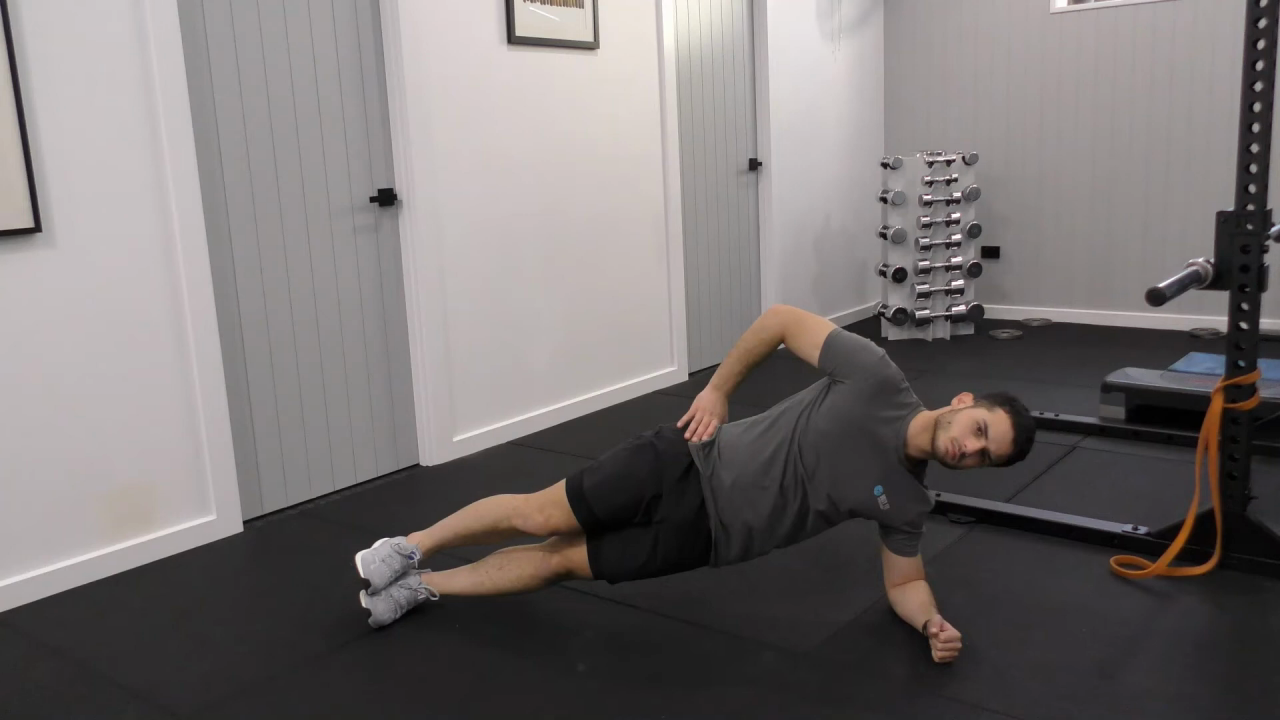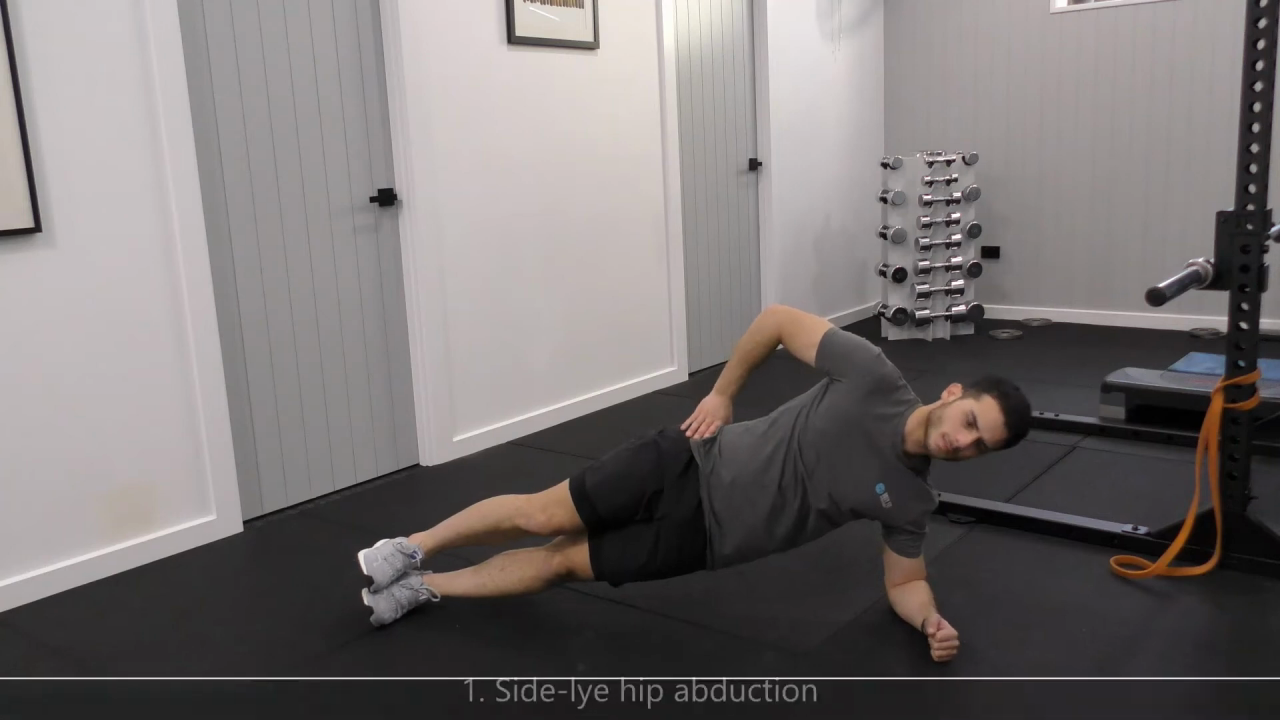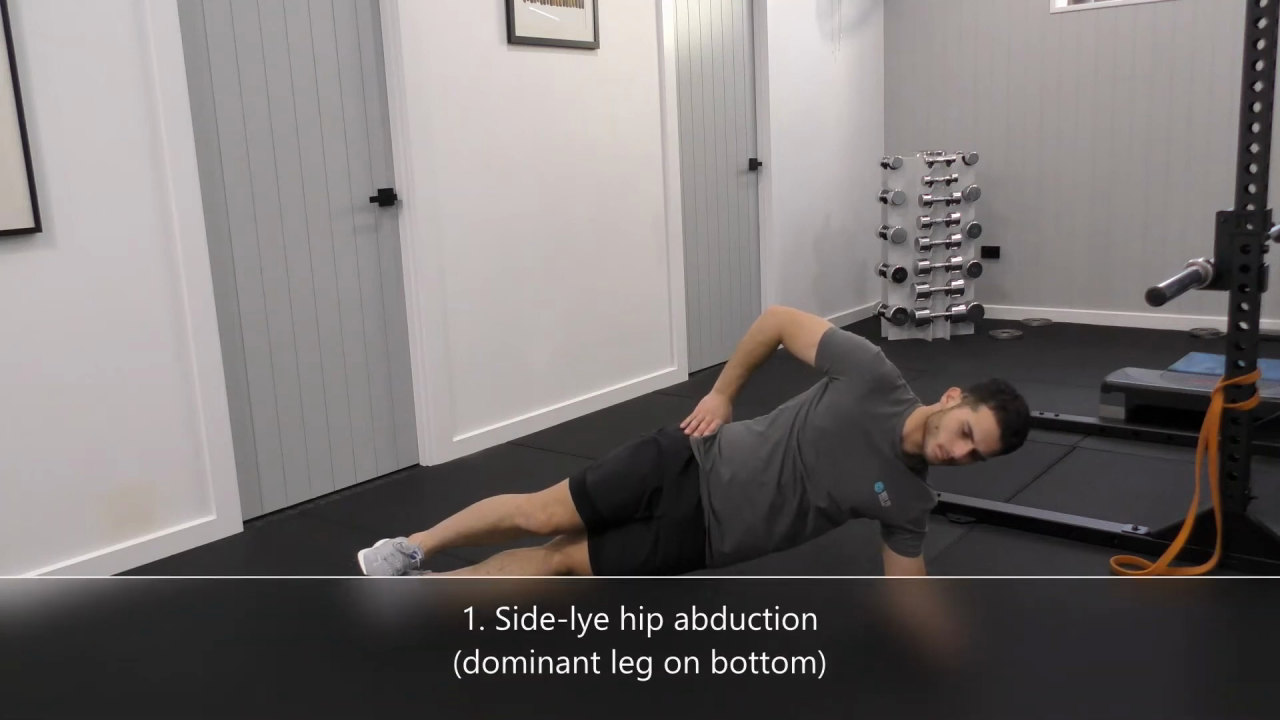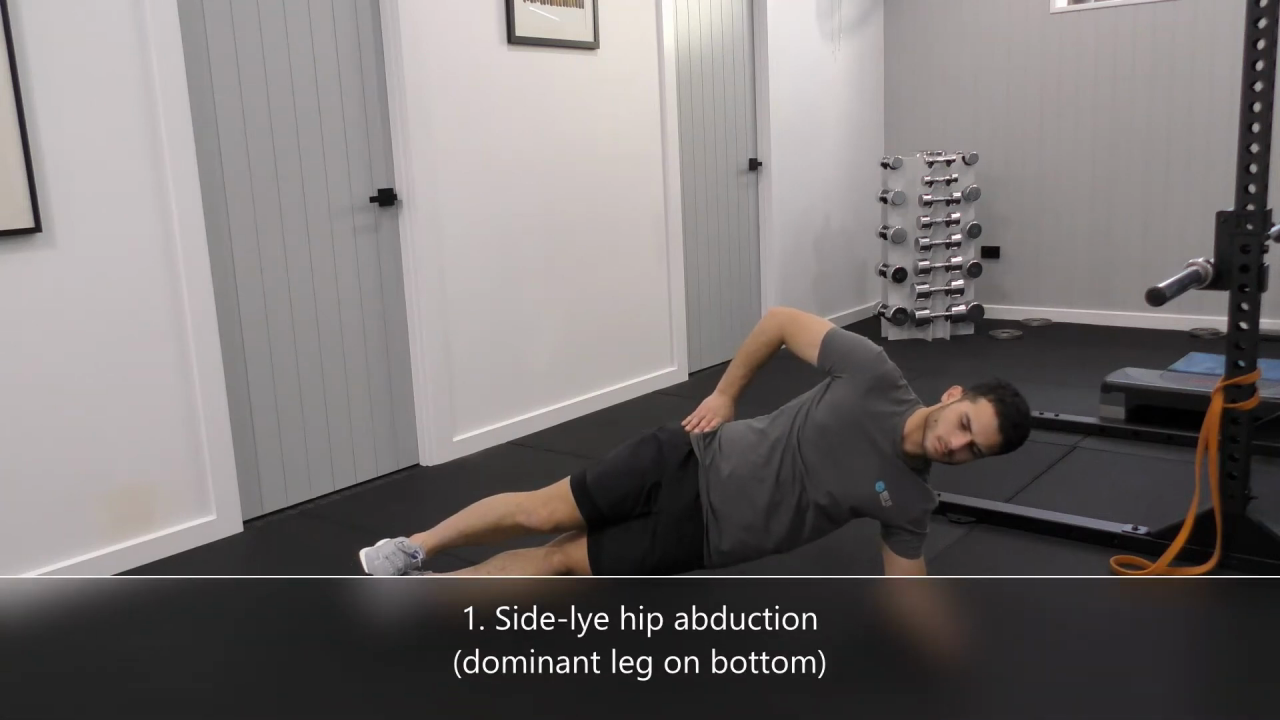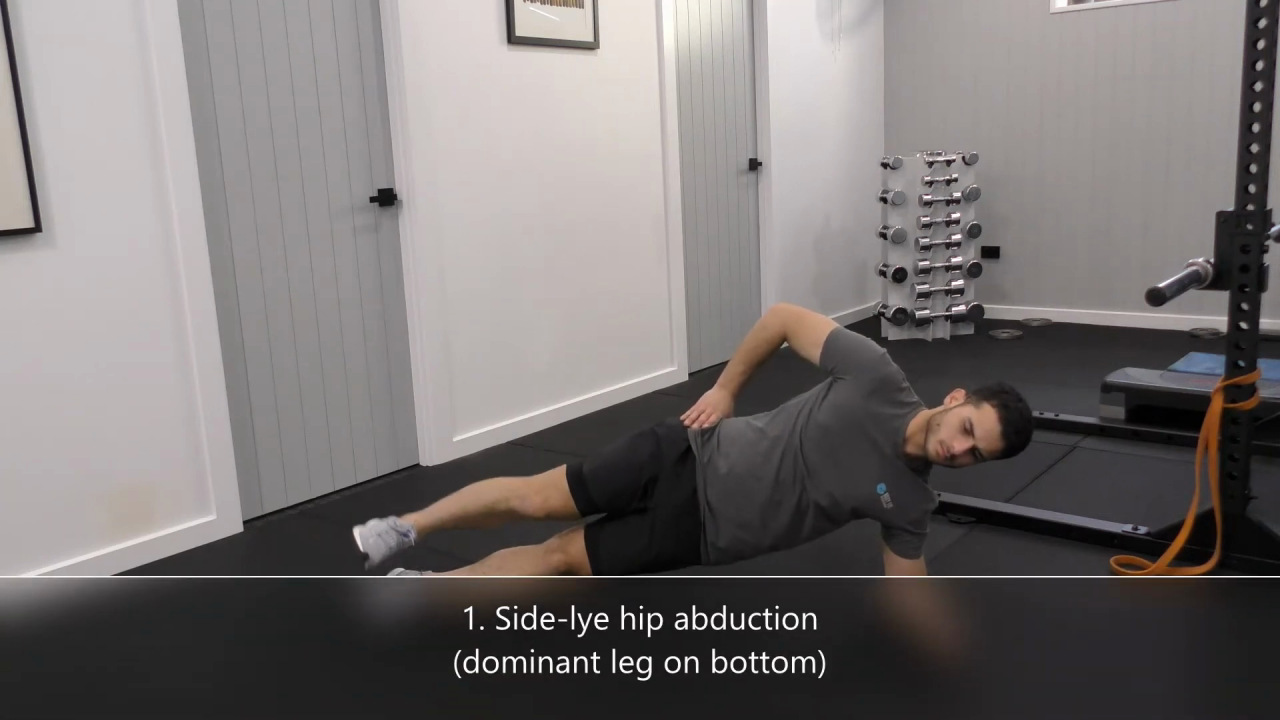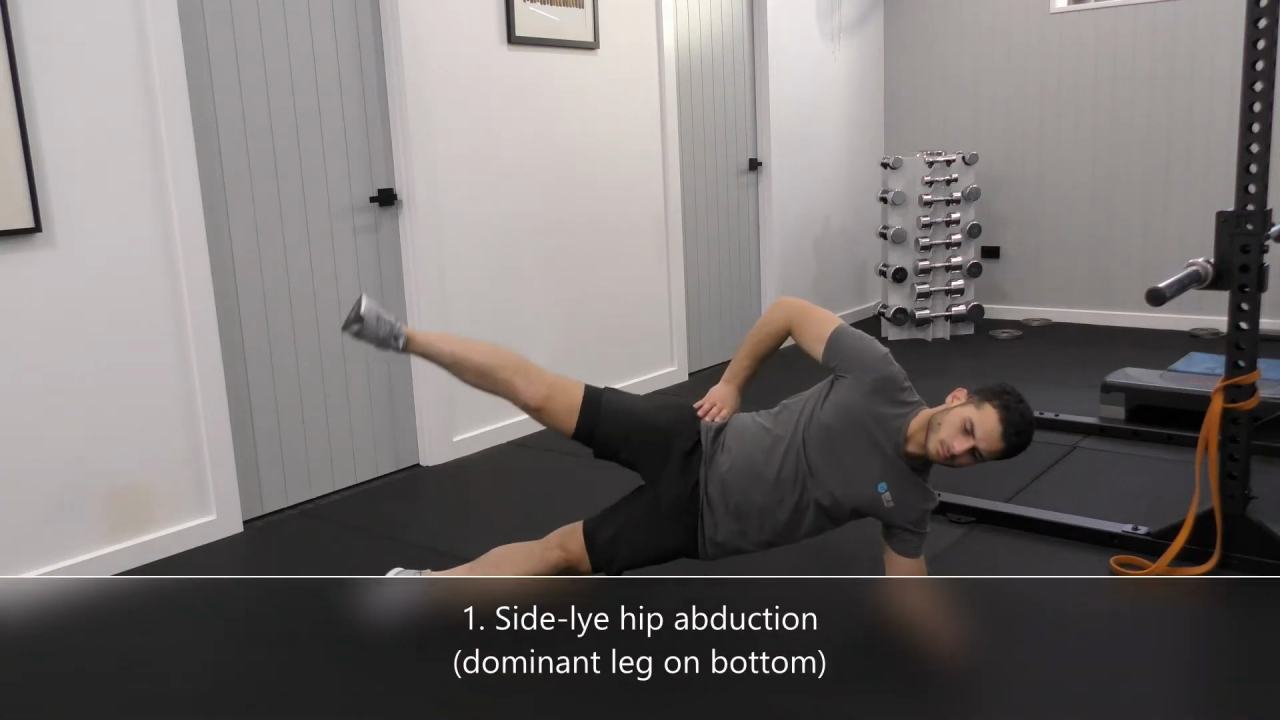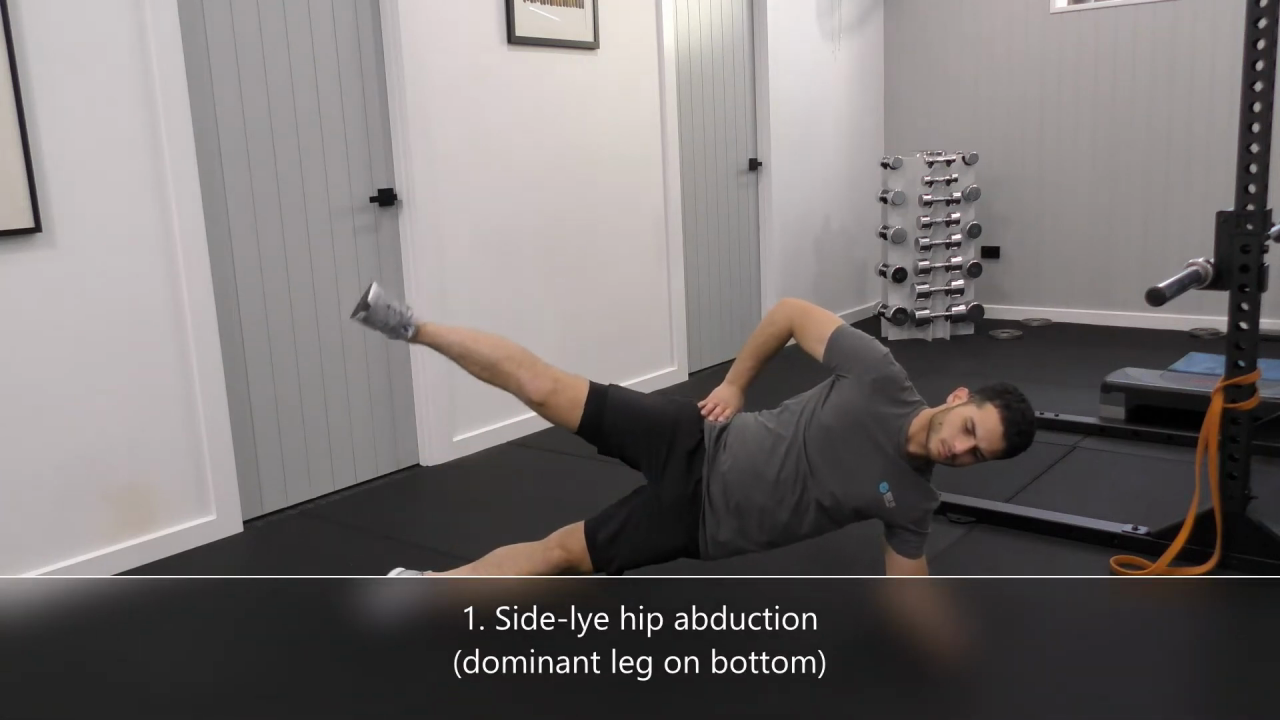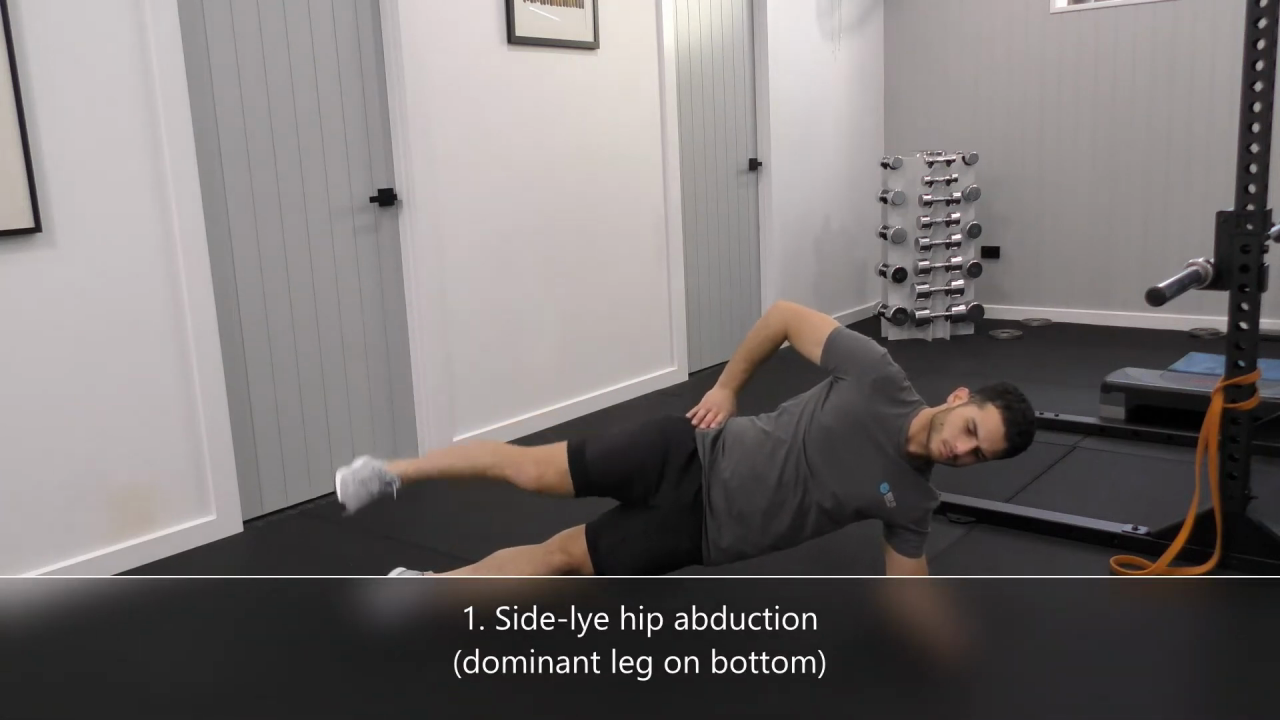
dt=0.5s
person 1, frame 1
left shoulder: (907, 501)
right shoulder: (877, 377)
left elbow: (904, 581)
right elbow: (780, 320)
left wrist: (934, 623)
right wrist: (716, 390)
left hip: (703, 535)
right hip: (691, 466)
left knee: (560, 560)
right knee: (541, 517)
left ankle: (418, 589)
right ankle: (409, 549)
person 1, frame 2
left shoulder: (911, 499)
right shoulder: (874, 375)
left elbow: (904, 584)
right elbow: (777, 319)
left wrist: (933, 624)
right wrist: (721, 395)
left hip: (701, 536)
right hip: (692, 466)
left knee: (562, 561)
right knee: (543, 515)
left ankle: (423, 591)
right ankle: (411, 548)
person 1, frame 3
left shoulder: (910, 498)
right shoulder: (873, 374)
left elbow: (904, 580)
right elbow: (778, 319)
right wrist: (721, 394)
left hip: (703, 534)
right hip: (694, 464)
left knee: (562, 560)
right knee: (541, 515)
right ankle: (411, 550)
person 1, frame 4
left shoulder: (909, 499)
right shoulder: (874, 373)
left elbow: (905, 585)
right elbow: (780, 321)
right wrist: (724, 393)
left hip: (703, 532)
right hip: (695, 461)
left knee: (562, 558)
right knee: (542, 512)
right ankle: (413, 548)
person 1, frame 5
left shoulder: (910, 501)
right shoulder: (877, 375)
left elbow: (906, 588)
right elbow: (784, 316)
right wrist: (724, 389)
left hip: (703, 527)
right hip: (694, 456)
left knee: (563, 554)
right knee: (534, 496)
right ankle: (406, 529)
person 1, frame 6
left shoulder: (910, 500)
right shoulder: (880, 376)
right elbow: (789, 310)
right wrist: (731, 383)
left hip: (699, 519)
right hip: (695, 445)
left knee: (560, 552)
right knee: (536, 390)
right ankle: (404, 337)
person 1, frame 7
left shoulder: (912, 500)
right shoulder: (880, 375)
left elbow: (907, 587)
right elbow: (791, 311)
right wrist: (734, 384)
left hip: (702, 520)
right hip: (698, 444)
left knee: (563, 552)
right knee: (542, 384)
right ankle: (410, 326)
person 1, frame 8
left shoulder: (912, 498)
right shoulder: (879, 376)
left elbow: (907, 587)
right elbow: (786, 314)
right wrist: (726, 387)
left hip: (703, 527)
right hip: (697, 456)
left knee: (562, 554)
right knee: (531, 468)
right ankle: (394, 471)
